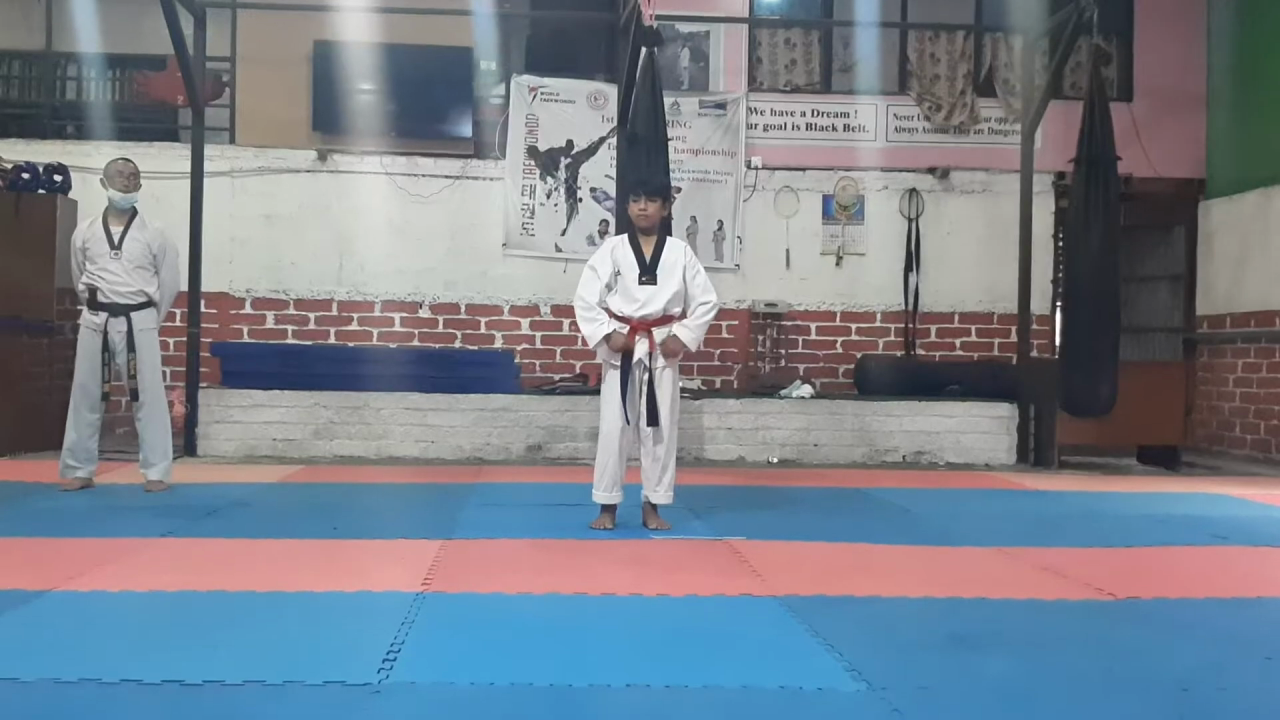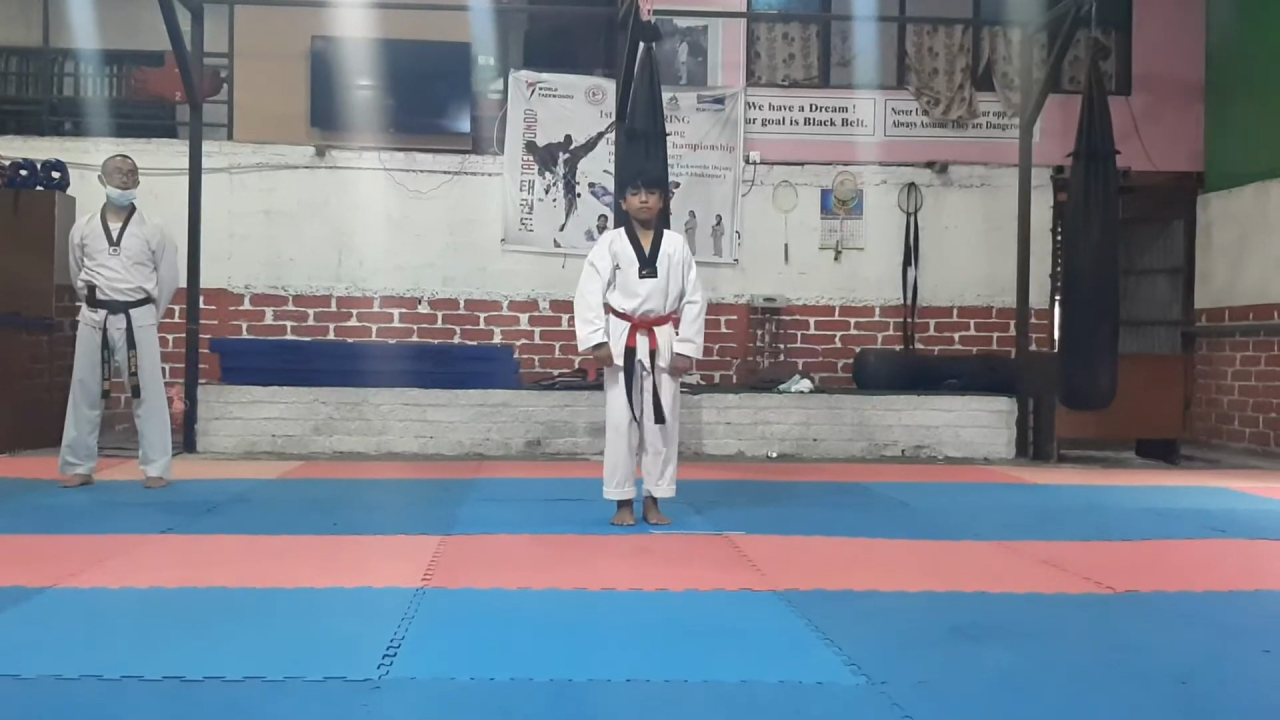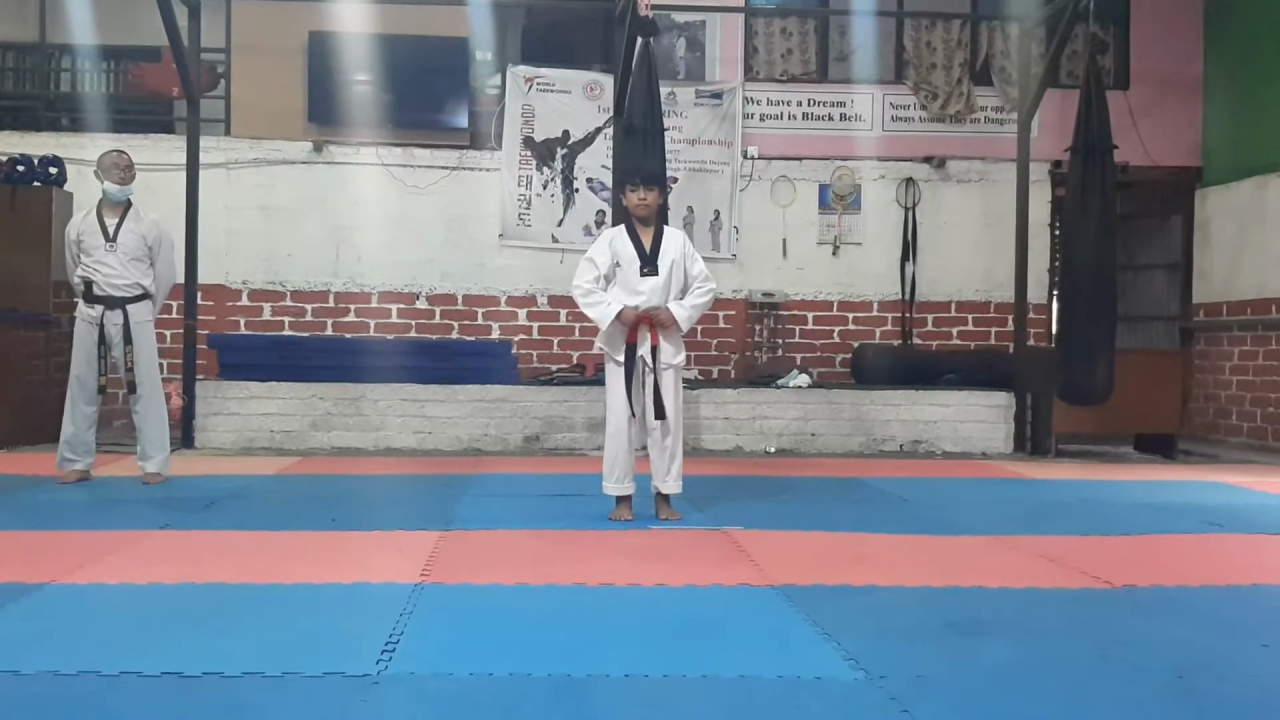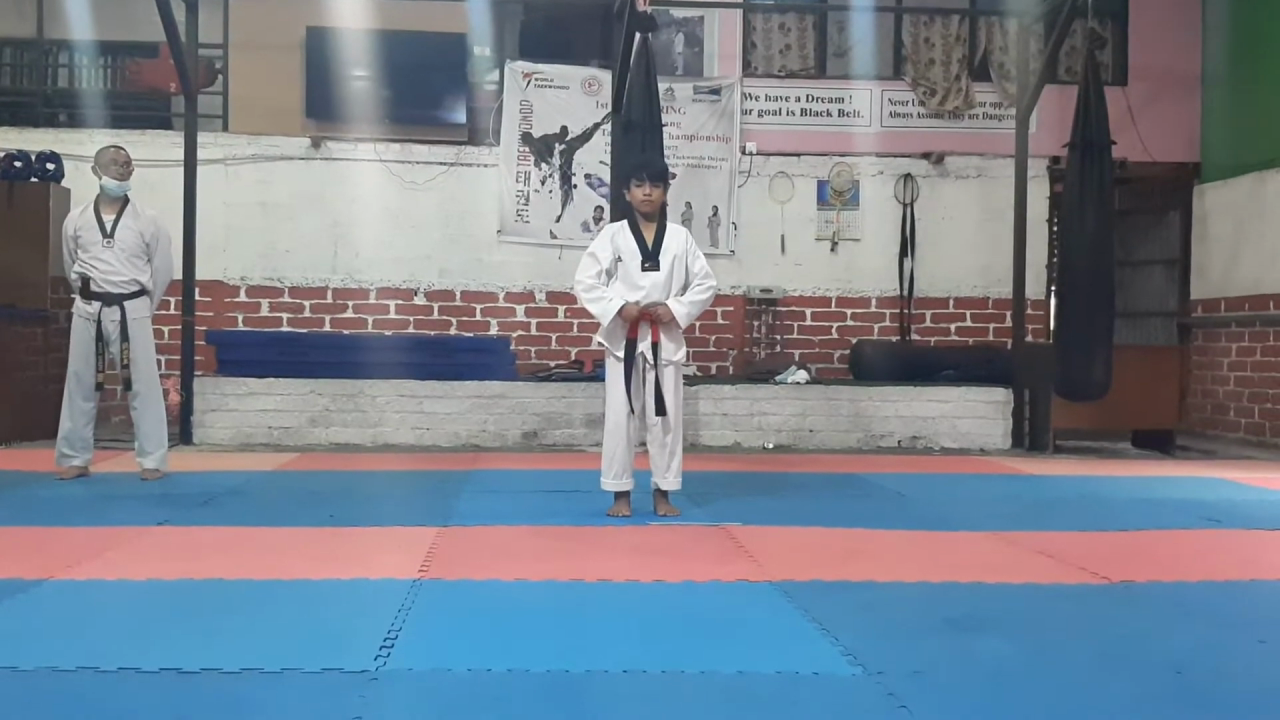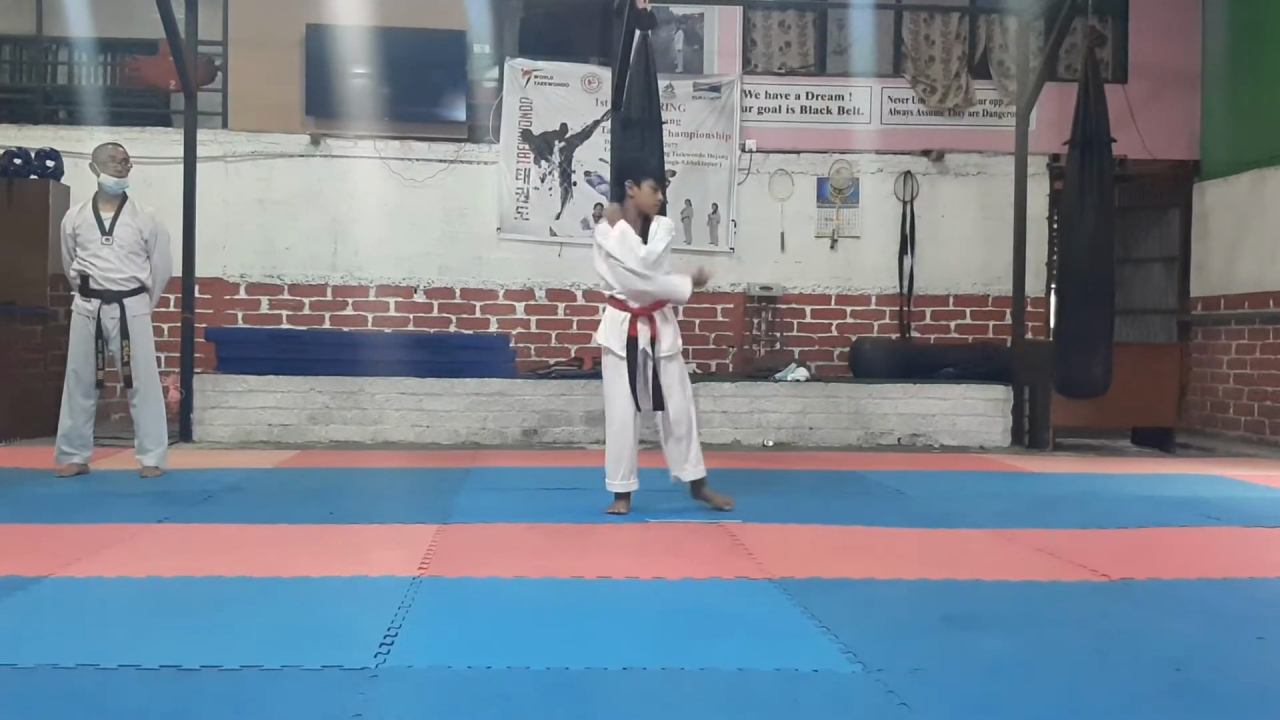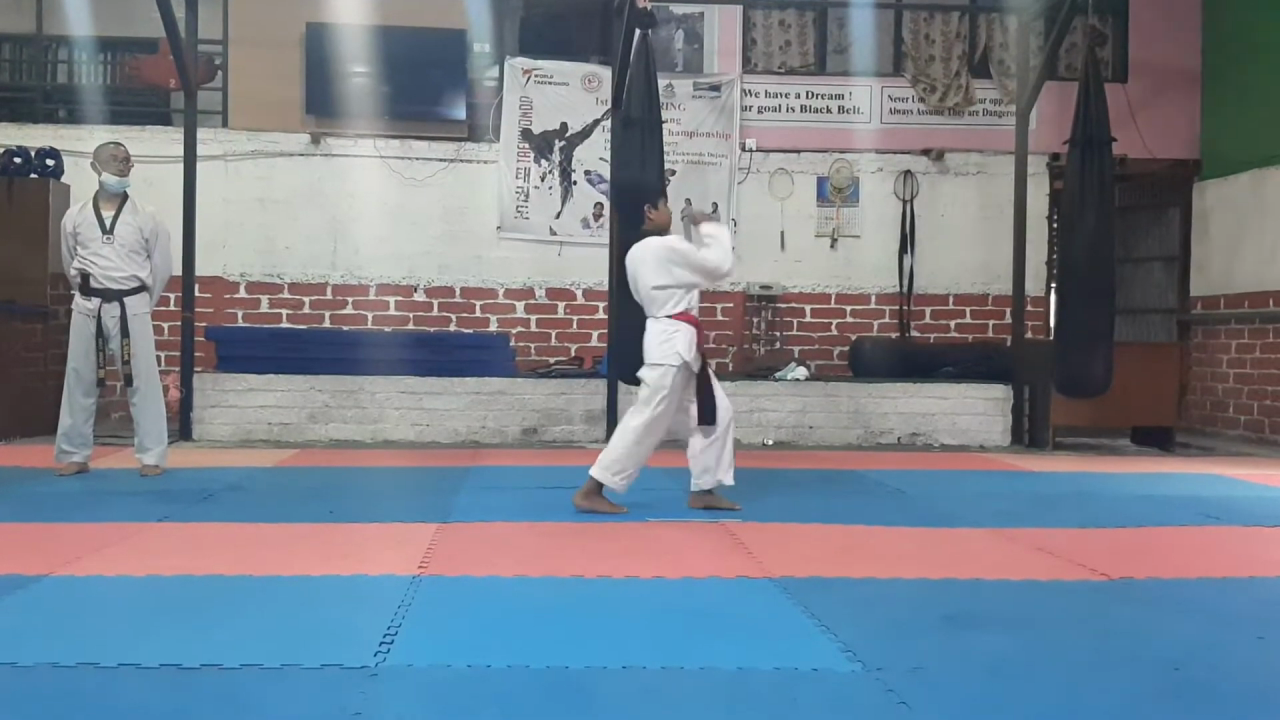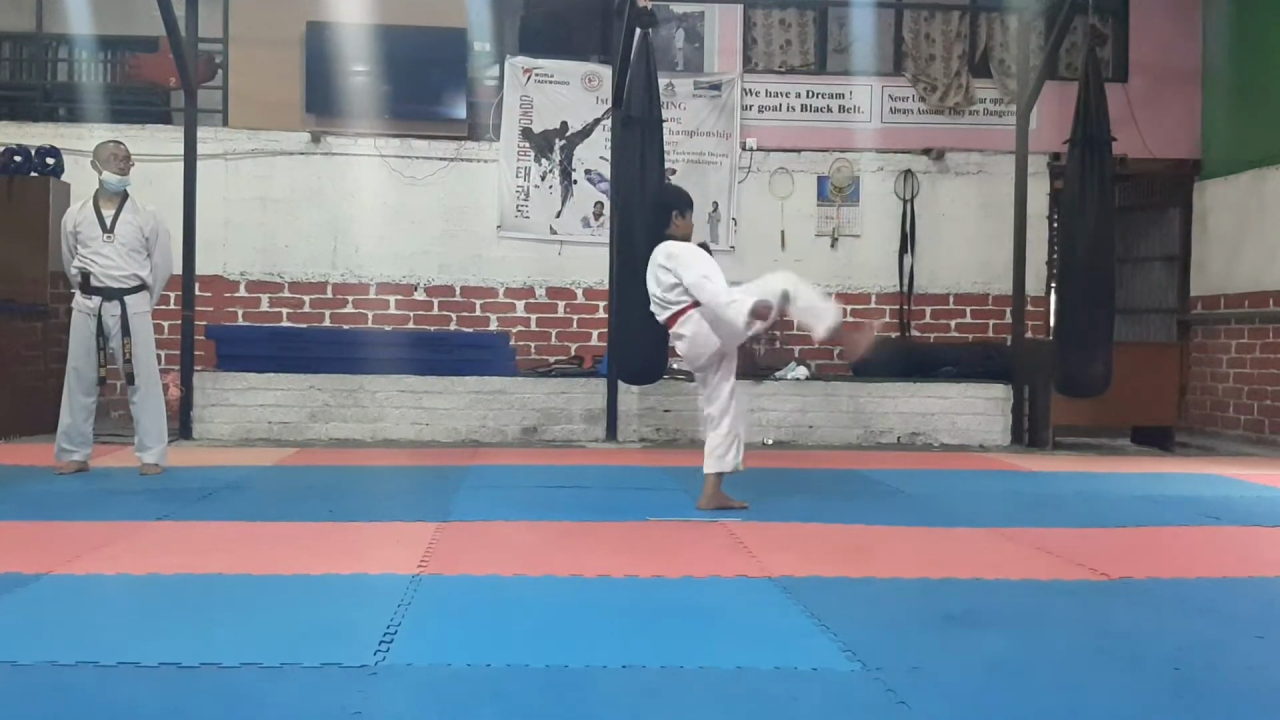
dt=0.7s
person 1, frame 1
left shoulder: (680, 252)
right shoulder: (612, 249)
left elbow: (706, 300)
right elbow: (586, 297)
left wrist: (684, 336)
right wrist: (606, 333)
left hip: (663, 348)
right hip: (622, 345)
left knee: (660, 428)
right knee: (615, 427)
left ankle: (652, 505)
right ankle: (607, 505)
person 1, frame 2
left shoulder: (676, 244)
right shoulder: (611, 243)
left elbow: (693, 300)
right elbow: (589, 295)
left wrist: (687, 348)
right wrist: (597, 341)
left hip: (662, 343)
right hip: (622, 341)
left knee: (661, 424)
right knee: (622, 423)
left ankle: (652, 500)
right ankle: (623, 502)
person 1, frame 3
left shoulder: (677, 240)
right shoulder: (611, 239)
left elbow: (704, 286)
right elbow: (585, 285)
left wrist: (679, 313)
right wrist: (615, 310)
left knee: (661, 443)
left ankle: (665, 499)
right ankle: (623, 497)
person 1, frame 4
left shoulder: (680, 237)
right shoulder: (613, 235)
left elbow: (706, 284)
right elbow: (585, 281)
left wrist: (677, 309)
right wrist: (617, 307)
left hip: (664, 337)
right hip: (623, 336)
left knee: (666, 415)
right knee: (619, 415)
left ankle: (662, 492)
right ankle: (620, 493)
person 1, frame 5
left shoulder: (661, 225)
right shoulder: (607, 231)
left elbow: (648, 259)
right elbow: (636, 280)
left wrist: (623, 228)
right wrist: (688, 286)
left hip: (660, 327)
right hip: (622, 330)
left knee: (678, 408)
right knee: (621, 413)
left ankle: (698, 482)
right ankle: (621, 492)
person 1, frame 6
left shoulder: (637, 253)
right shoulder: (669, 247)
right elbow: (719, 266)
right wrist: (711, 230)
left hip: (673, 342)
right hip: (673, 343)
left knee: (716, 413)
right knee: (646, 421)
left ankle: (704, 490)
right ankle: (590, 491)
person 1, frame 7
left shoulder: (657, 260)
right shoulder: (678, 252)
right elbow: (708, 289)
right wrist: (750, 307)
left hip: (693, 345)
right hip: (714, 327)
left knee: (720, 414)
right knee: (780, 287)
left ankle: (712, 492)
right ankle: (837, 331)
person 2, frame 1
left shoulder: (153, 234)
right shoulder: (85, 232)
left elbow: (169, 282)
right elbow: (80, 278)
left wrist: (148, 318)
right wrist: (99, 311)
left hip: (138, 324)
right hip: (96, 323)
left knee: (149, 397)
right knee: (86, 396)
left ankle: (156, 471)
right ankle: (79, 469)
person 2, frame 2
left shoulder: (152, 229)
right shoulder: (83, 228)
left elbow: (168, 278)
right elbow: (78, 275)
left wrist: (147, 313)
right wrist: (97, 307)
left hip: (137, 320)
right hip: (95, 320)
left knee: (148, 393)
right knee: (85, 393)
left ankle: (156, 468)
right ankle: (79, 466)
person 2, frame 3
left shoulder: (149, 225)
right shoulder: (79, 224)
left elbow: (165, 274)
right elbow: (75, 271)
left wrist: (145, 309)
right wrist: (95, 304)
left hip: (134, 316)
right hip: (91, 316)
left knee: (146, 389)
right knee: (82, 389)
left ankle: (154, 464)
right ankle: (77, 462)
person 2, frame 4
left shoulder: (146, 221)
right shoulder: (76, 220)
left elbow: (162, 269)
right elbow: (72, 267)
left wrist: (142, 305)
right wrist: (91, 299)
left hip: (131, 312)
right hip: (88, 312)
left knee: (144, 385)
right knee: (80, 385)
left ankle: (152, 460)
right ankle: (75, 458)
person 2, frame 5
left shoulder: (145, 218)
right shoulder: (75, 217)
left elbow: (161, 267)
right elbow: (71, 265)
left wrist: (141, 303)
right wrist: (91, 297)
left hip: (131, 309)
right hip: (88, 309)
left knee: (143, 383)
right knee: (80, 383)
left ankle: (152, 457)
right ankle: (75, 455)
person 2, frame 6
left shoulder: (146, 217)
right shoulder: (75, 216)
left elbow: (162, 266)
right elbow: (70, 264)
left wrist: (141, 301)
right wrist: (91, 295)
left hip: (130, 308)
right hip: (88, 308)
left knee: (143, 382)
right knee: (80, 381)
left ankle: (152, 456)
right ankle: (74, 454)
person 2, frame 7
left shoulder: (146, 216)
right shoulder: (75, 215)
left elbow: (162, 265)
right elbow: (71, 263)
left wrist: (142, 300)
right wrist: (91, 294)
left hip: (131, 307)
right hip: (88, 307)
left knee: (143, 380)
right knee: (80, 380)
left ankle: (151, 455)
right ankle: (74, 453)
